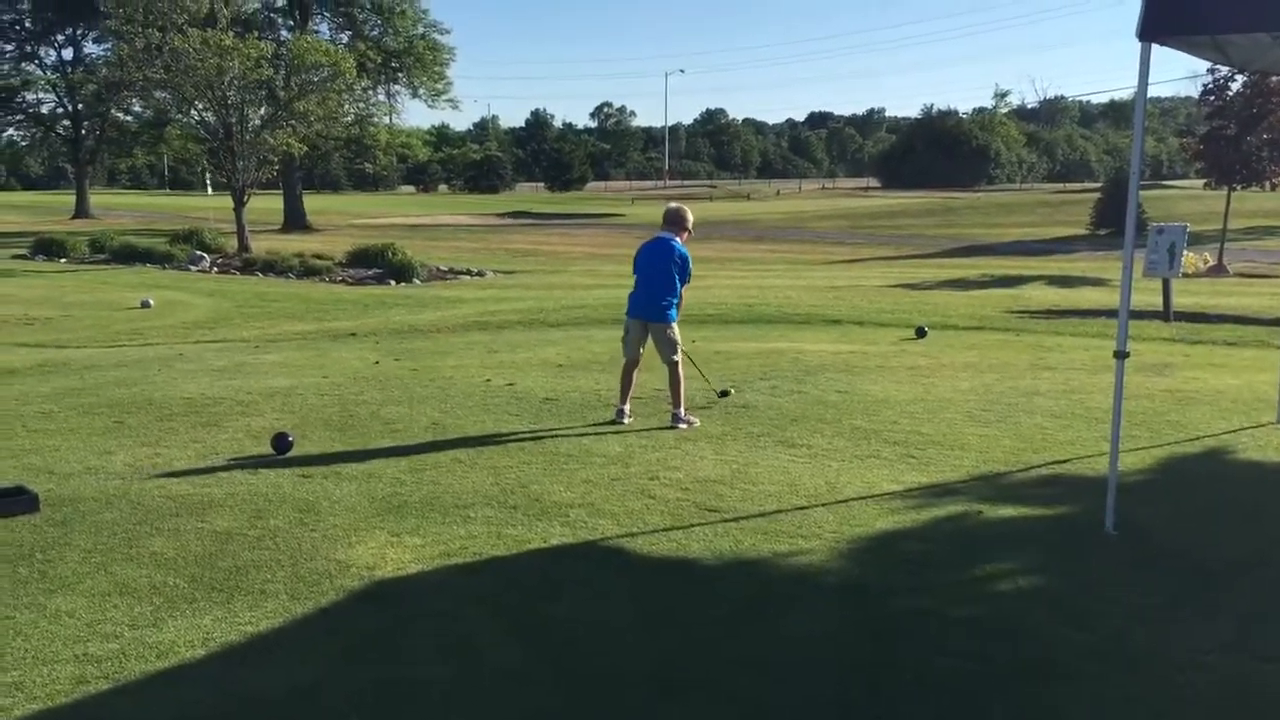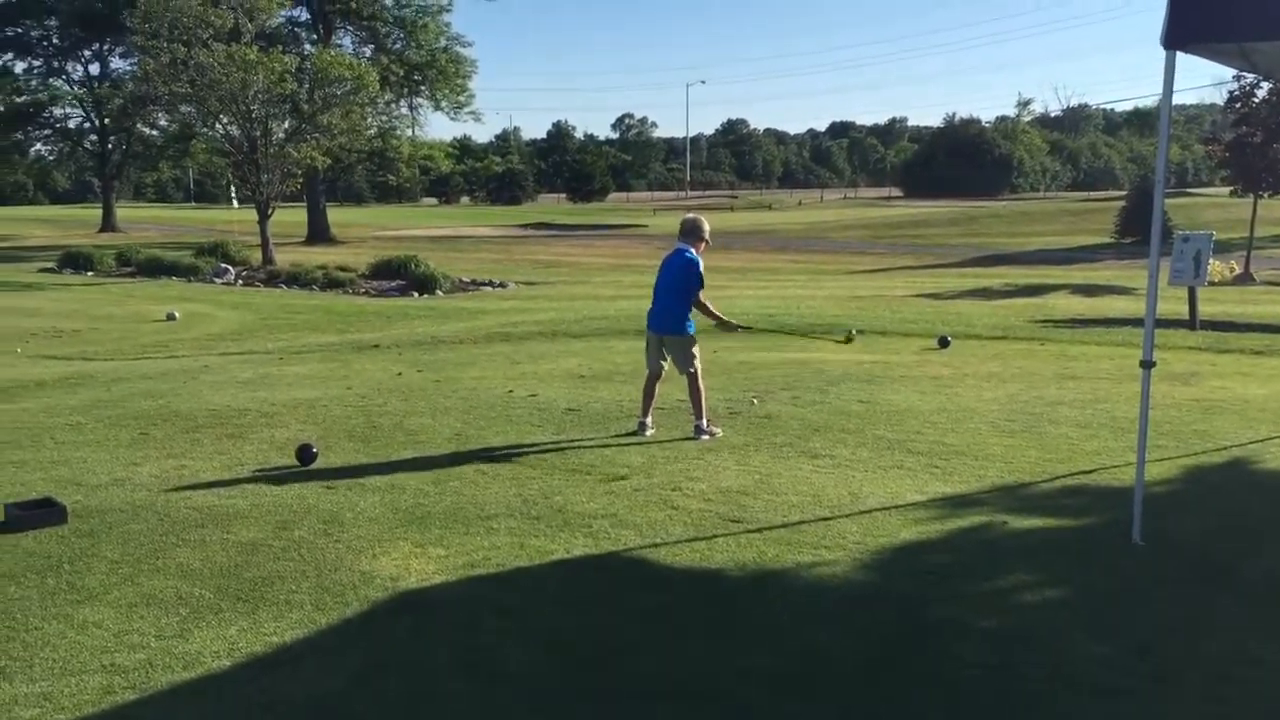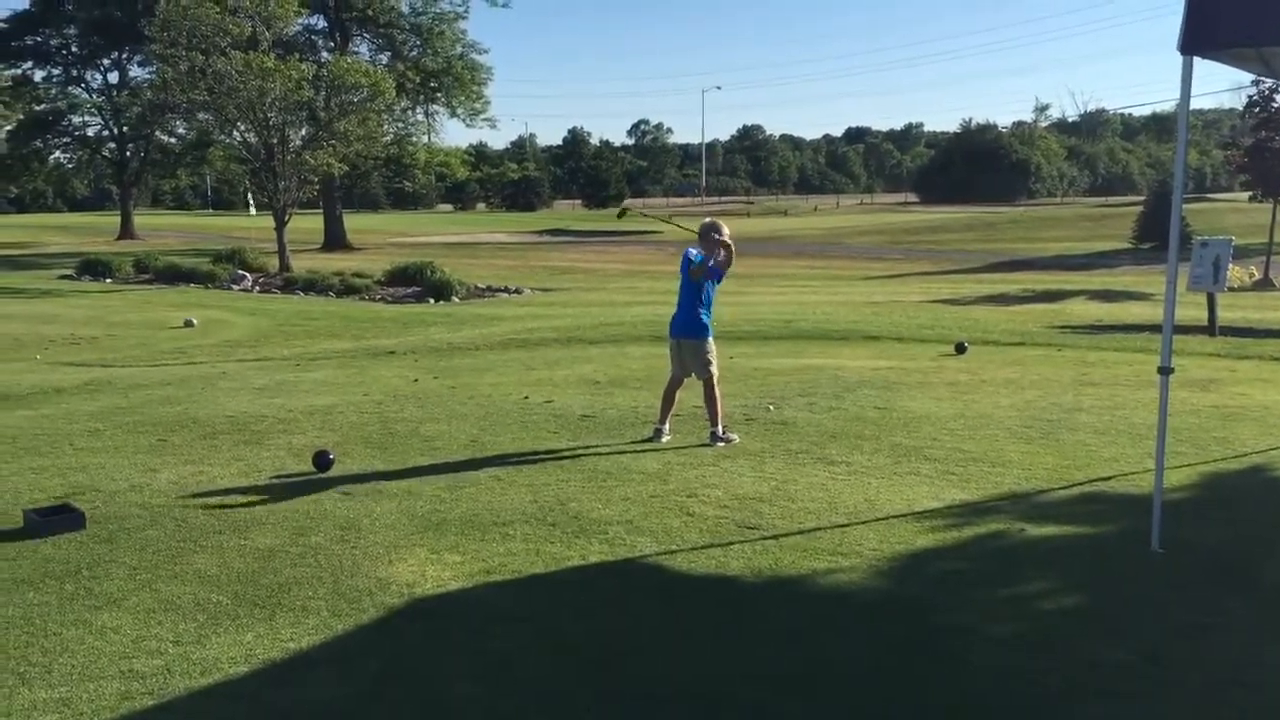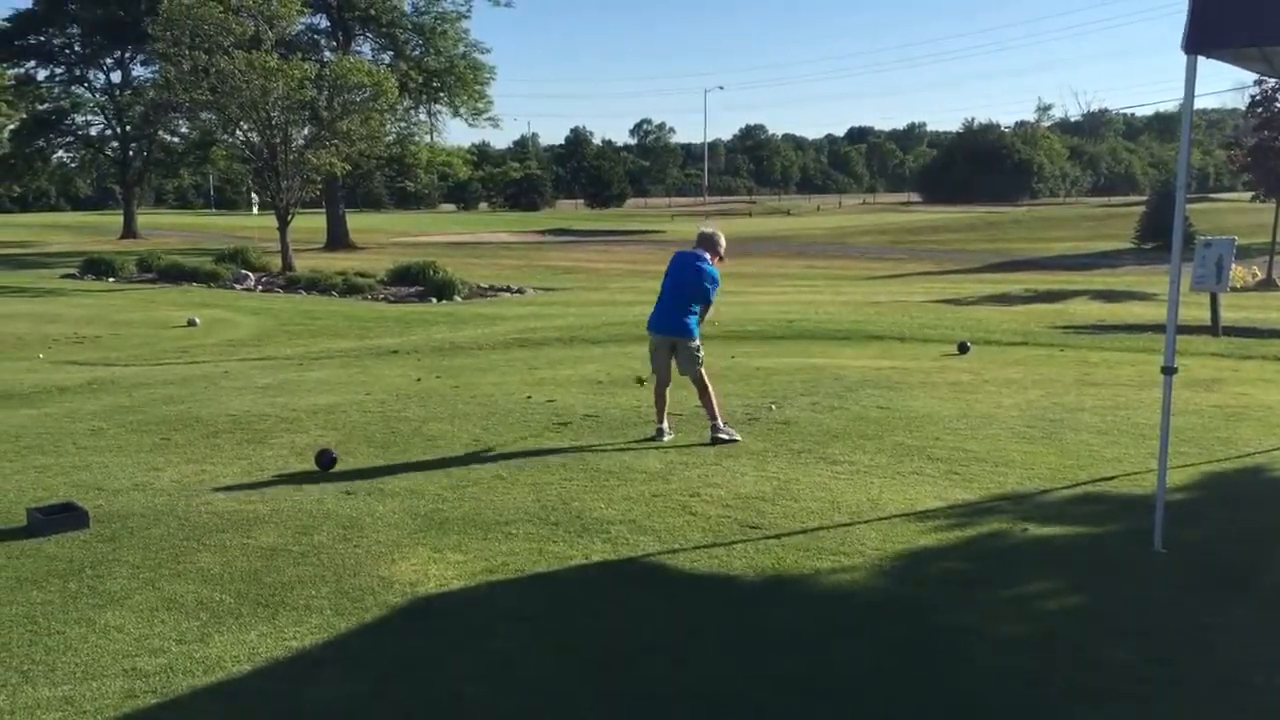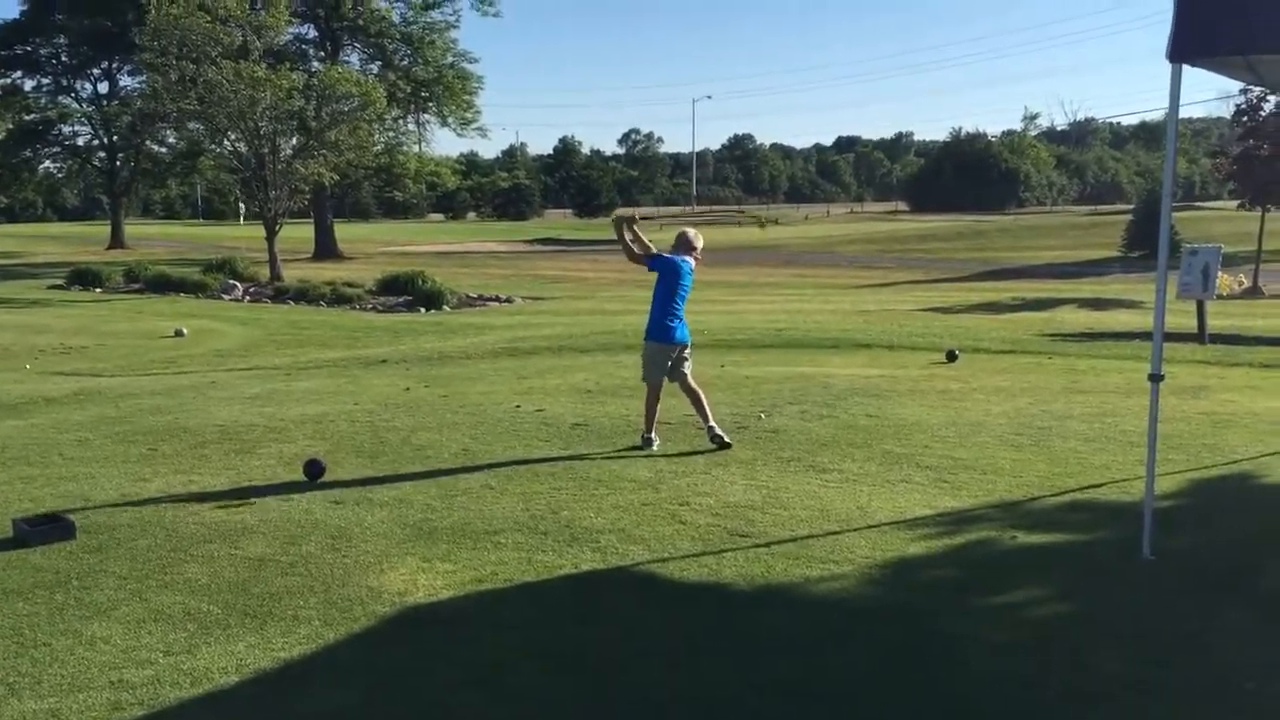
dt=0.4s
person 1, frame 1
left shoulder: (645, 248)
right shoulder: (682, 254)
left elbow: (640, 279)
right elbow: (680, 293)
right wrist: (674, 318)
left hip: (636, 311)
right hip: (663, 314)
left knee: (631, 361)
right knee: (674, 363)
left ankle: (622, 409)
right ankle: (679, 414)
person 1, frame 2
left shoulder: (671, 258)
right shoulder: (692, 261)
right elbow: (697, 300)
left wrist: (716, 317)
right wrist: (721, 320)
left hip: (655, 323)
right hip: (677, 326)
left knee: (654, 373)
right knee: (693, 374)
left ankle: (645, 421)
right ankle: (701, 425)
person 1, frame 3
left shoulder: (714, 265)
right shoulder: (691, 255)
left elbow: (724, 266)
right elbow: (696, 275)
left wrist: (728, 249)
right wrist: (710, 253)
left hip: (679, 329)
right hip: (696, 330)
left knee: (676, 378)
right knee: (709, 379)
left ankle: (661, 428)
right ankle: (717, 431)
person 1, frame 4
left shoulder: (679, 257)
right shoulder: (712, 274)
right elbow: (703, 311)
left hip: (660, 326)
right hip: (686, 330)
left knee: (662, 378)
right knee: (700, 379)
left ankle: (662, 427)
right ankle: (718, 426)
person 1, frame 5
left shoulder: (672, 263)
right shoulder: (688, 268)
left elbow: (637, 257)
right elbow: (654, 255)
left wrist: (622, 232)
right wrist: (633, 229)
left hip: (660, 334)
right hip: (680, 336)
left knee: (654, 386)
right knee: (687, 383)
left ankle: (649, 436)
right ankle: (712, 428)
